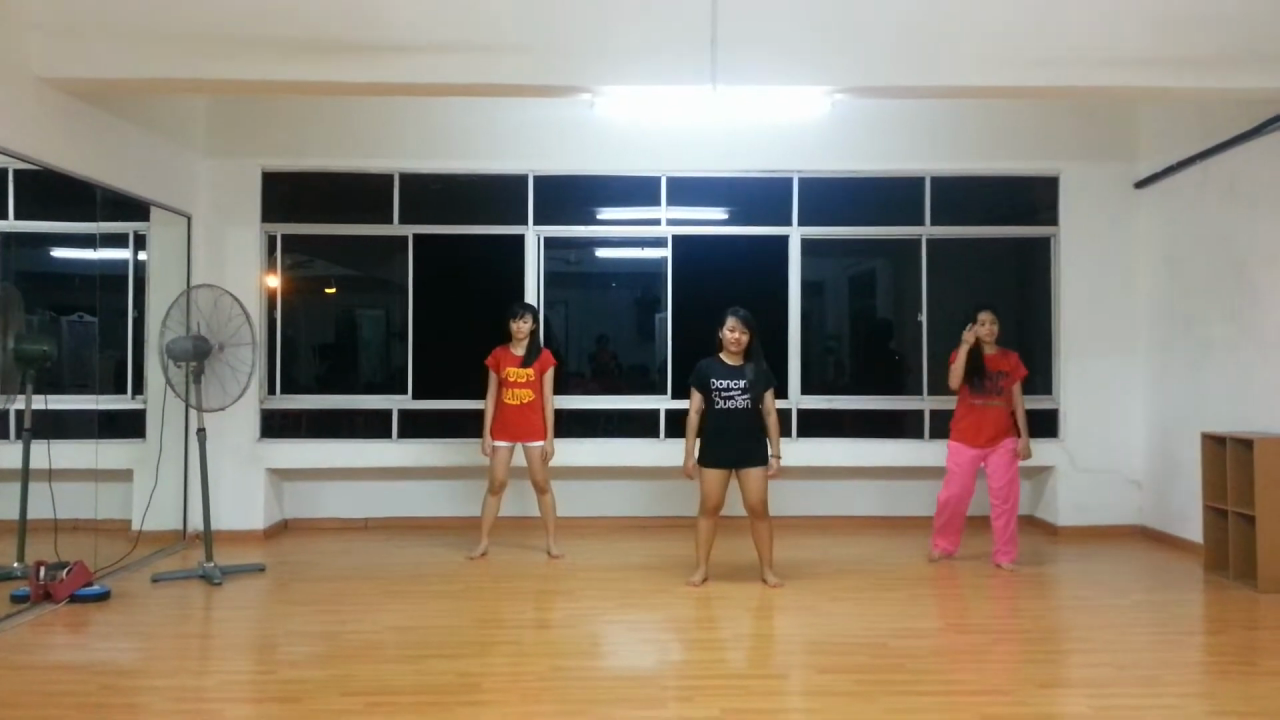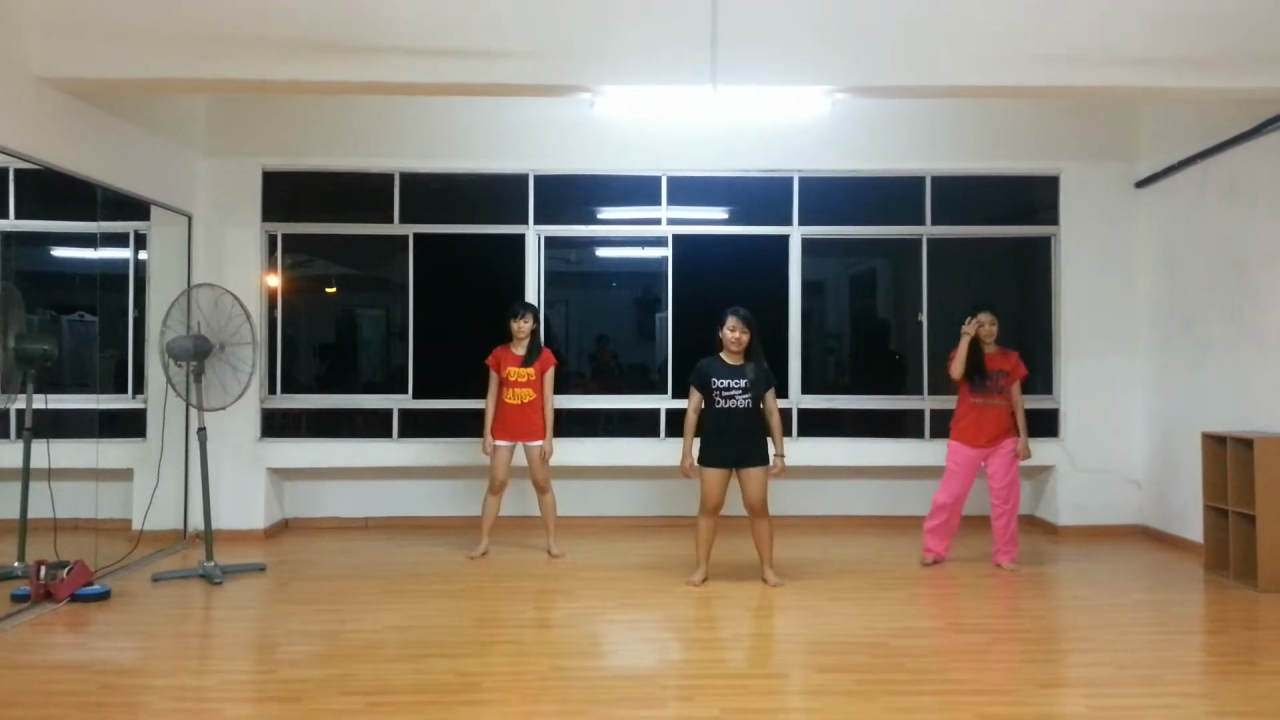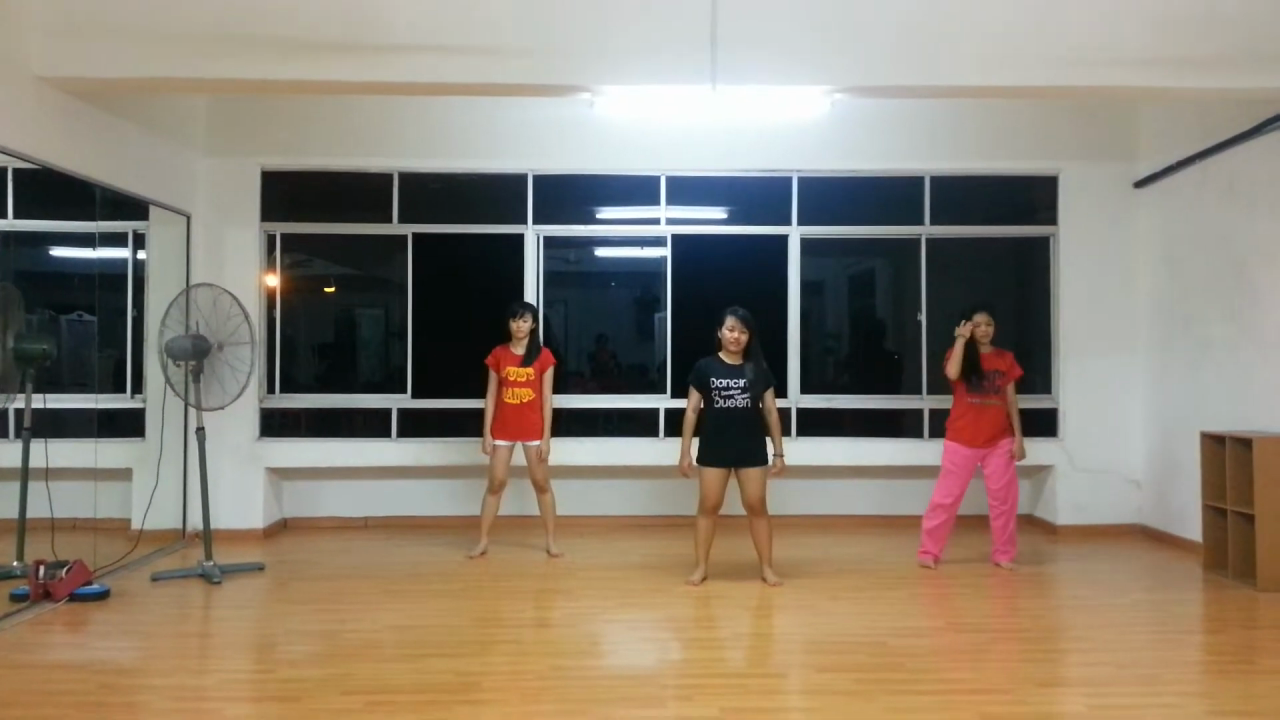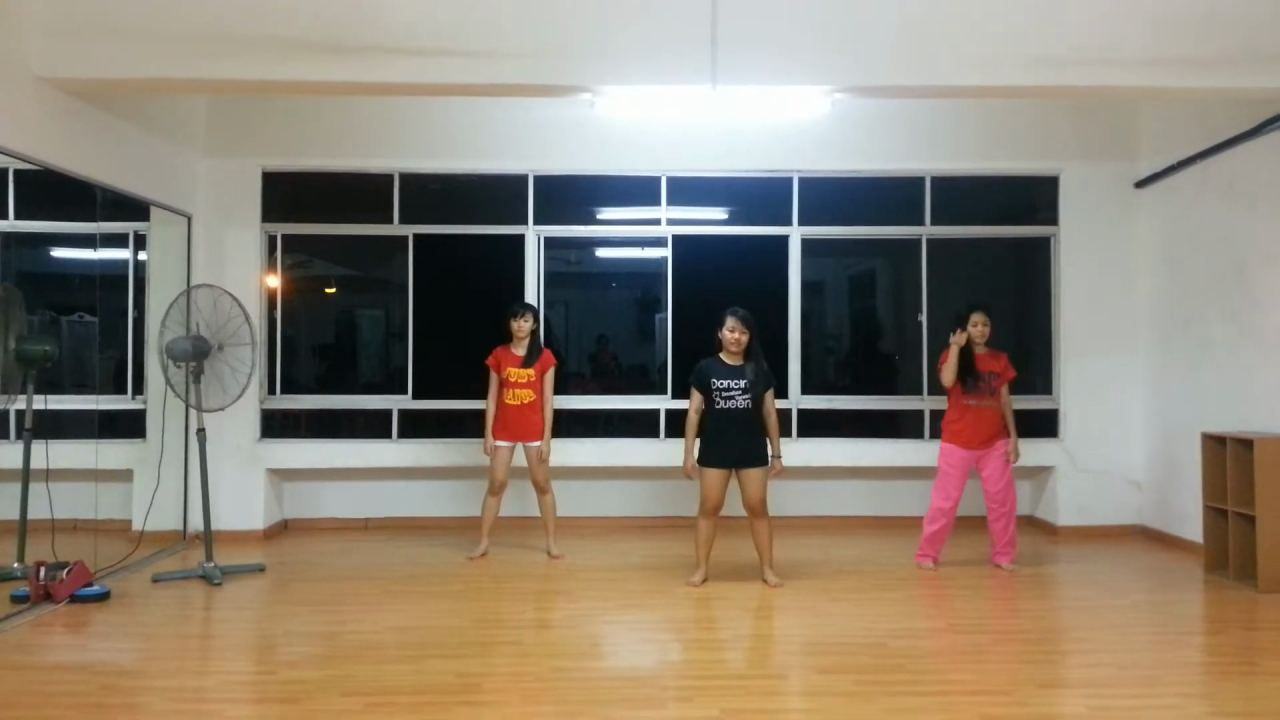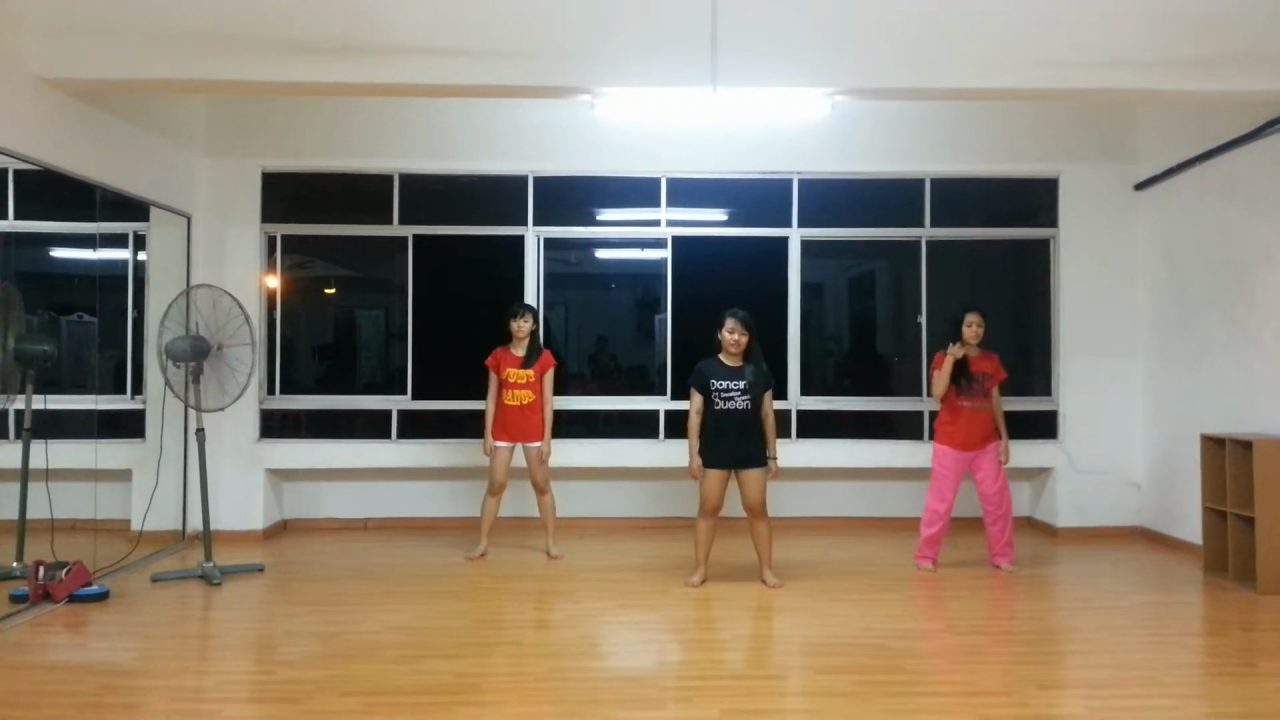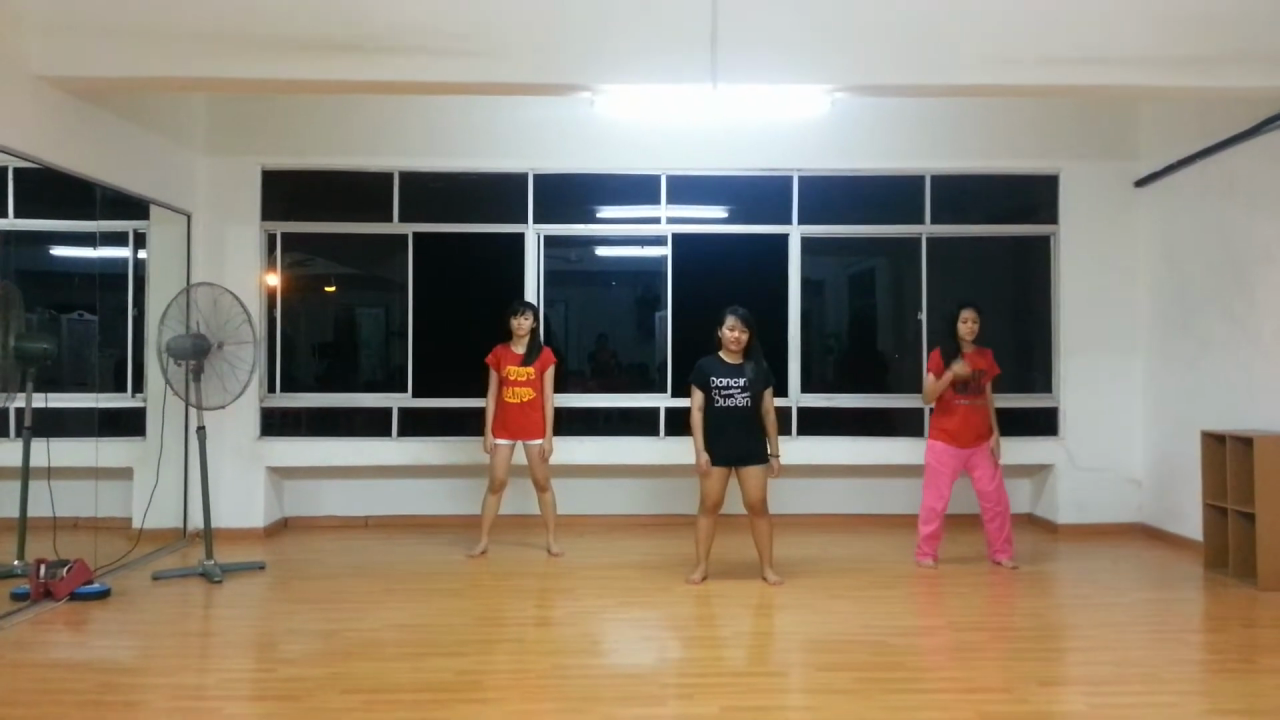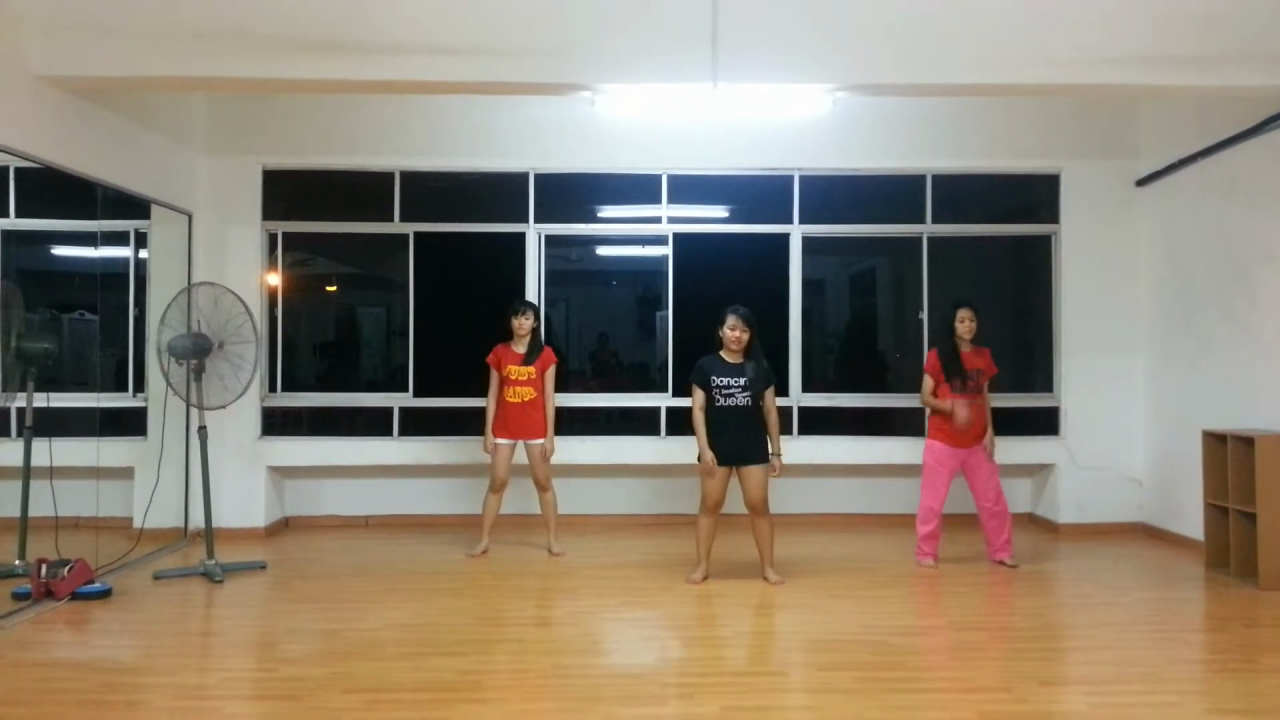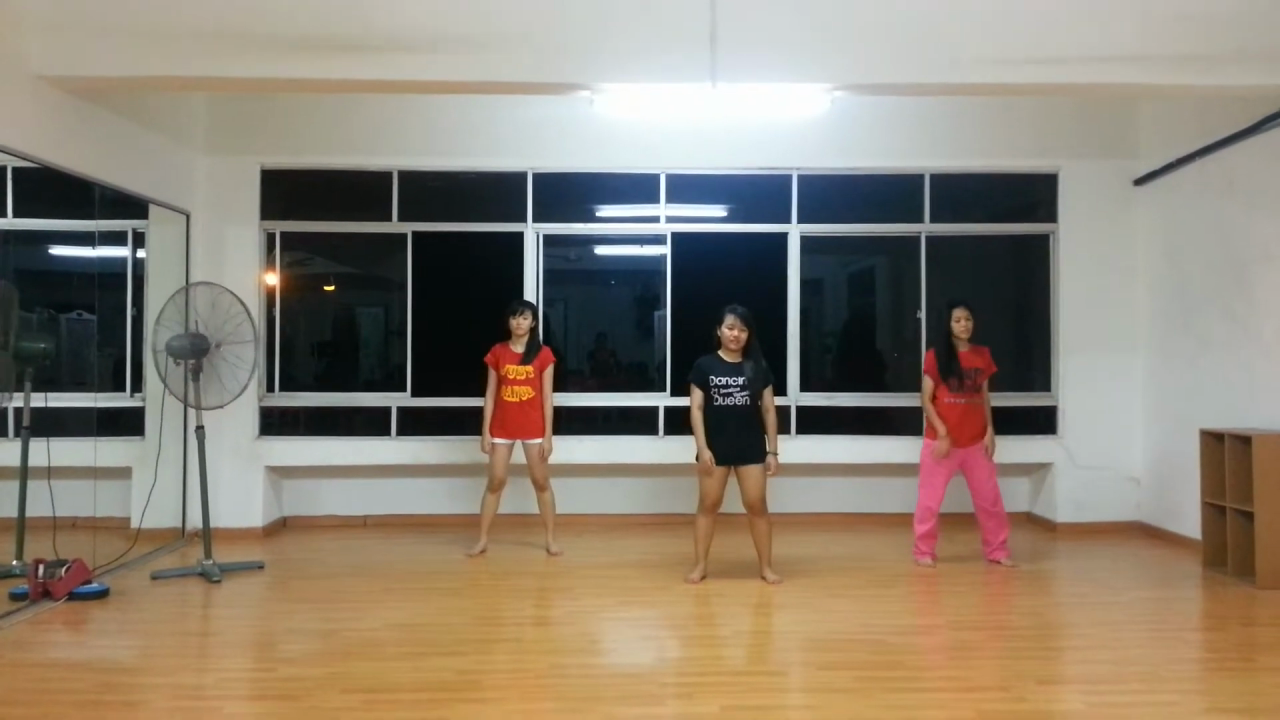
dt=0.1s
person 1, frame 1
left shoulder: (759, 370)
right shoulder: (705, 368)
left elbow: (770, 412)
right elbow: (694, 412)
left wrist: (775, 454)
right wrist: (689, 454)
left hip: (752, 451)
right hip: (714, 451)
left knee: (758, 509)
right knee: (709, 508)
left ankle: (767, 569)
right ankle: (701, 568)
person 1, frame 2
left shoulder: (760, 369)
right shoulder: (706, 368)
left elbow: (771, 411)
right elbow: (693, 411)
left wrist: (779, 452)
right wrist: (686, 452)
left hip: (753, 450)
right hip: (714, 450)
left knee: (758, 508)
right knee: (709, 507)
left ankle: (767, 568)
right ankle: (702, 567)
person 1, frame 3
left shoulder: (759, 369)
right shoulder: (705, 367)
left elbow: (770, 411)
right elbow: (692, 410)
left wrist: (778, 452)
right wrist: (685, 451)
left hip: (752, 450)
right hip: (713, 450)
left knee: (757, 507)
right knee: (709, 506)
left ankle: (767, 567)
right ankle: (701, 567)
person 1, frame 4
left shoulder: (760, 369)
right shoulder: (706, 368)
left elbow: (769, 412)
right elbow: (694, 411)
left wrist: (776, 454)
right wrist: (688, 453)
left hip: (752, 451)
right hip: (714, 451)
left knee: (757, 508)
right knee: (709, 508)
left ankle: (767, 568)
right ankle: (701, 568)
person 1, frame 5
left shoulder: (759, 371)
right shoulder: (705, 369)
left elbow: (767, 414)
right elbow: (695, 413)
left wrist: (772, 455)
right wrist: (694, 453)
left hip: (751, 452)
right hip: (714, 452)
left knee: (757, 508)
right knee: (709, 508)
left ankle: (766, 569)
right ankle: (700, 569)
person 1, frame 6
left shoulder: (759, 368)
right shoulder: (705, 366)
left elbow: (768, 412)
right elbow: (697, 409)
left wrist: (774, 452)
right wrist: (700, 450)
left hip: (752, 449)
right hip: (715, 449)
left knee: (757, 506)
right knee: (709, 506)
left ankle: (767, 567)
right ankle: (701, 566)
person 1, frame 7
left shoulder: (760, 368)
right shoulder: (705, 366)
left elbow: (770, 410)
right elbow: (698, 409)
left wrist: (775, 451)
right wrist: (704, 448)
left hip: (753, 449)
right hip: (717, 448)
left knee: (758, 506)
right knee: (710, 505)
left ankle: (768, 567)
right ankle: (702, 565)
person 1, frame 8
left shoulder: (758, 367)
right shoulder: (704, 365)
left elbow: (768, 410)
right elbow: (696, 408)
left wrist: (772, 451)
right wrist: (702, 448)
left hip: (751, 448)
right hip: (715, 447)
left knee: (757, 505)
right knee: (708, 505)
left ankle: (766, 566)
right ankle: (700, 565)
person 2, frame 1
left shoulder: (1011, 359)
right shoulder: (962, 354)
left elbow: (1018, 400)
right elbow: (954, 383)
left wrist: (1024, 436)
right wrist: (966, 346)
left hip: (1002, 440)
right hip: (965, 440)
left knee: (1005, 497)
right knee: (953, 494)
left ankle: (1004, 554)
right ankle: (942, 544)
person 2, frame 2
left shoulder: (1010, 358)
right shoulder: (963, 352)
left elbow: (1016, 400)
right elbow: (955, 374)
left wrist: (1023, 436)
right wrist: (965, 338)
left hip: (1002, 440)
right hip: (965, 439)
left knee: (1005, 497)
right knee: (950, 495)
left ankle: (1005, 554)
right ankle: (934, 548)
person 2, frame 3
left shoulder: (1006, 359)
right shoulder: (958, 352)
left elbow: (1011, 400)
right elbow: (952, 375)
left wrist: (1018, 436)
right wrist: (961, 339)
left hip: (999, 441)
right hip: (961, 440)
left knee: (1003, 497)
right knee: (946, 496)
left ankle: (1003, 553)
right ankle: (929, 550)
person 2, frame 4
left shoulder: (1000, 360)
right shoulder: (951, 355)
left elbow: (1005, 401)
right elbow: (947, 382)
left wrist: (1013, 437)
right wrist: (956, 346)
left hip: (994, 443)
right hip: (957, 442)
left knee: (1002, 499)
right knee: (945, 500)
left ankle: (1003, 555)
right ankle: (927, 554)
person 2, frame 5
left shoulder: (992, 361)
right shoulder: (944, 359)
left elbow: (996, 402)
right elbow: (937, 393)
left wrist: (1004, 437)
right wrist: (951, 359)
left hip: (986, 444)
right hip: (950, 444)
left knee: (997, 500)
right knee: (939, 501)
left ankle: (1002, 555)
right ankle: (926, 555)
person 2, frame 6
left shoulder: (986, 357)
right shoulder: (940, 356)
left elbow: (988, 398)
right elbow: (928, 397)
left wrist: (995, 434)
right wrist: (950, 375)
left hip: (980, 441)
right hip: (945, 440)
left knee: (995, 497)
right knee: (935, 498)
left ankle: (1002, 552)
right ankle: (926, 552)
person 2, frame 7
left shoulder: (983, 356)
right shoulder: (937, 356)
left elbow: (985, 397)
right elbow: (925, 398)
left wrist: (990, 432)
right wrist: (953, 406)
left hip: (976, 441)
right hip: (943, 440)
left knee: (991, 497)
right knee: (933, 498)
left ankle: (1001, 550)
right ankle: (926, 551)
person 2, frame 8
left shoulder: (982, 355)
right shoulder: (935, 356)
left elbow: (984, 396)
right elbow: (926, 400)
left wrist: (990, 431)
right wrist: (941, 433)
left hip: (975, 441)
right hip: (942, 440)
left knee: (989, 497)
right knee: (930, 497)
left ankle: (997, 550)
right ankle: (924, 550)
person 3, frame 1
left shoulder: (543, 357)
right shoulder: (498, 355)
left elbow: (548, 399)
right elbow: (491, 397)
left wrist: (549, 437)
right wrist: (486, 434)
left hip: (533, 431)
right hip: (503, 430)
left knee: (542, 485)
right knee: (496, 485)
left ankle: (551, 541)
right ankle: (483, 542)
person 3, frame 2
left shoulder: (544, 356)
right shoulder: (499, 355)
left elbow: (548, 399)
right elbow: (492, 396)
left wrist: (549, 437)
right wrist: (487, 433)
left hip: (534, 430)
right hip: (503, 430)
left knee: (542, 485)
right knee: (496, 484)
left ankle: (551, 541)
right ankle: (484, 541)
person 3, frame 3
left shoulder: (543, 356)
right shoulder: (498, 354)
left elbow: (547, 399)
right elbow: (491, 396)
left wrist: (546, 437)
right wrist: (486, 432)
left hip: (533, 430)
right hip: (503, 430)
left knee: (541, 484)
right knee: (495, 484)
left ankle: (551, 540)
right ankle: (483, 541)
person 3, frame 4
left shoulder: (544, 357)
right shoulder: (499, 355)
left elbow: (547, 400)
right elbow: (492, 397)
left wrist: (547, 438)
right wrist: (488, 433)
left hip: (534, 431)
right hip: (504, 431)
left knee: (542, 485)
right knee: (496, 485)
left ankle: (551, 541)
right ankle: (483, 542)
person 3, frame 5
left shoulder: (544, 357)
right shoulder: (498, 356)
left elbow: (547, 400)
right elbow: (491, 397)
left wrist: (547, 438)
right wrist: (487, 434)
left hip: (534, 431)
right hip: (503, 431)
left knee: (542, 486)
right knee: (495, 485)
left ankle: (551, 542)
right ankle: (483, 542)
person 3, frame 6
left shoulder: (544, 355)
right shoulder: (499, 353)
left elbow: (548, 398)
right elbow: (492, 395)
left wrist: (548, 436)
right wrist: (488, 432)
left hip: (534, 429)
right hip: (504, 429)
left knee: (543, 483)
right knee: (496, 483)
left ankle: (551, 539)
right ankle: (483, 540)
person 3, frame 7
left shoulder: (545, 355)
right shoulder: (499, 353)
left elbow: (549, 397)
right elbow: (493, 394)
left wrist: (550, 435)
right wrist: (488, 431)
left hip: (535, 429)
right hip: (504, 428)
left knee: (543, 483)
right knee: (497, 482)
left ankle: (552, 539)
right ankle: (484, 539)
person 3, frame 8
left shoulder: (543, 354)
right shoulder: (497, 352)
left elbow: (547, 397)
right elbow: (490, 394)
left wrist: (548, 435)
right wrist: (485, 431)
left hip: (533, 428)
right hip: (502, 428)
left knee: (541, 482)
right knee: (495, 482)
left ankle: (550, 538)
right ankle: (483, 539)
